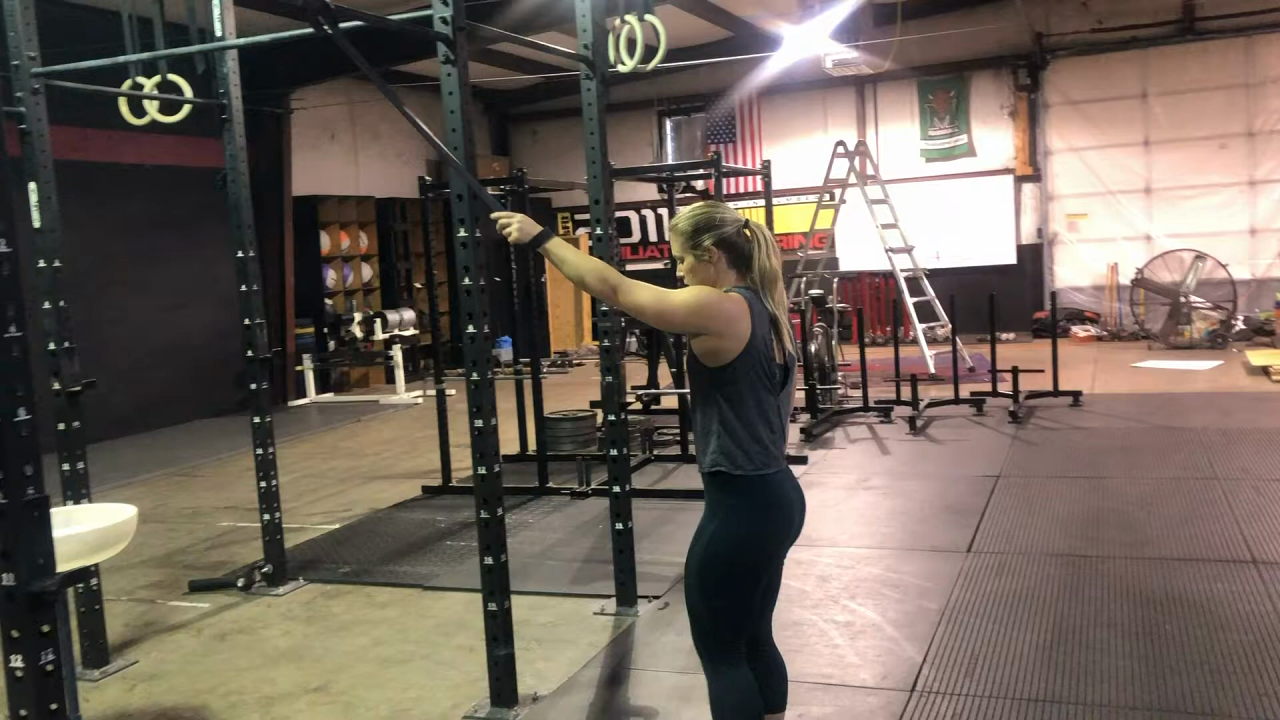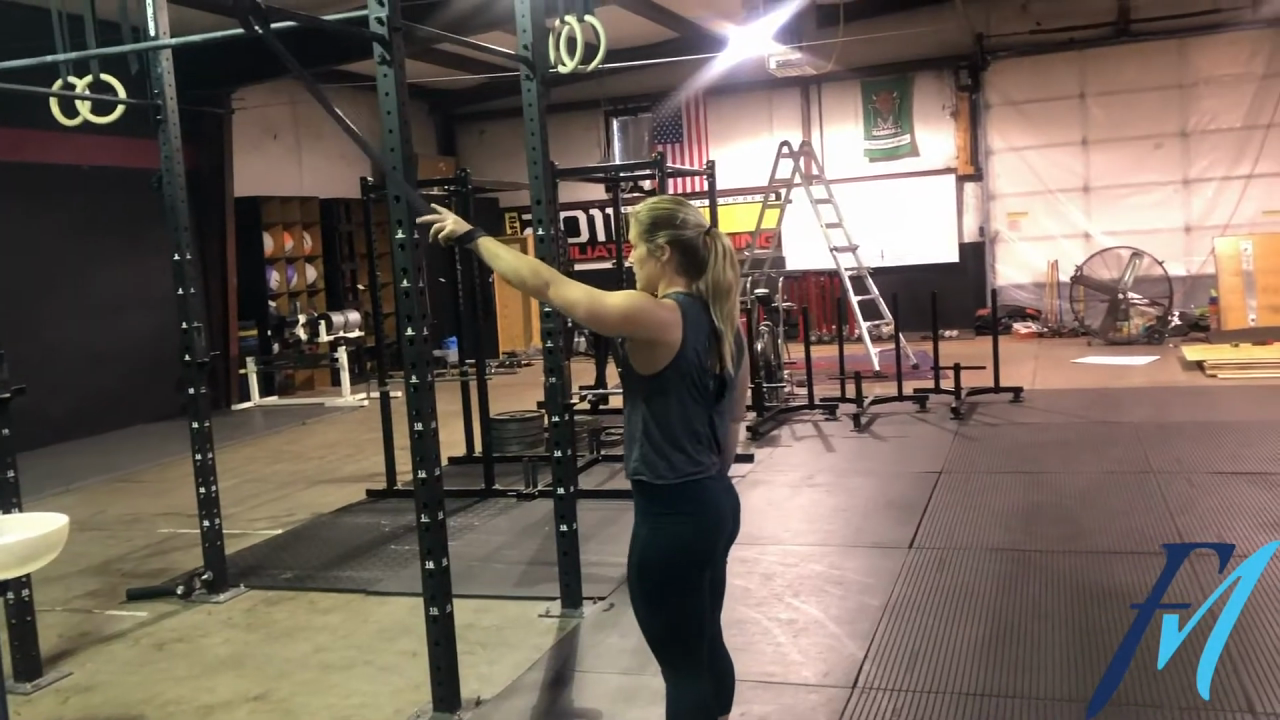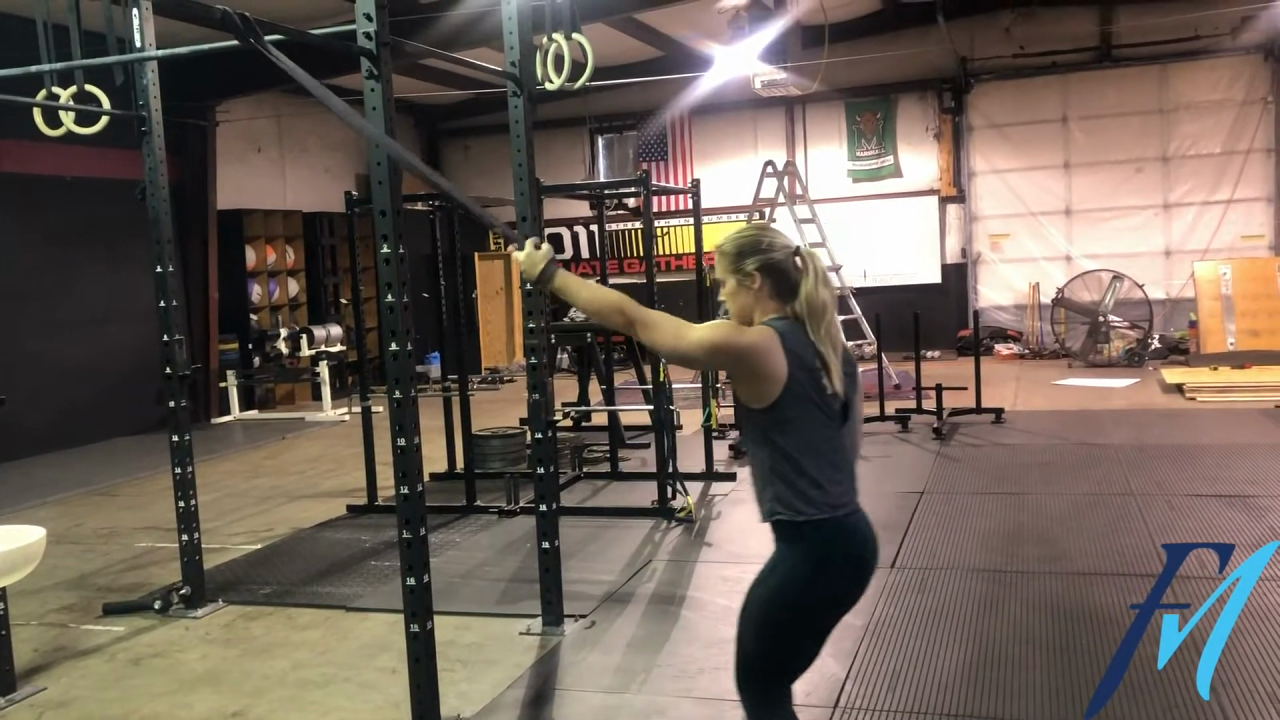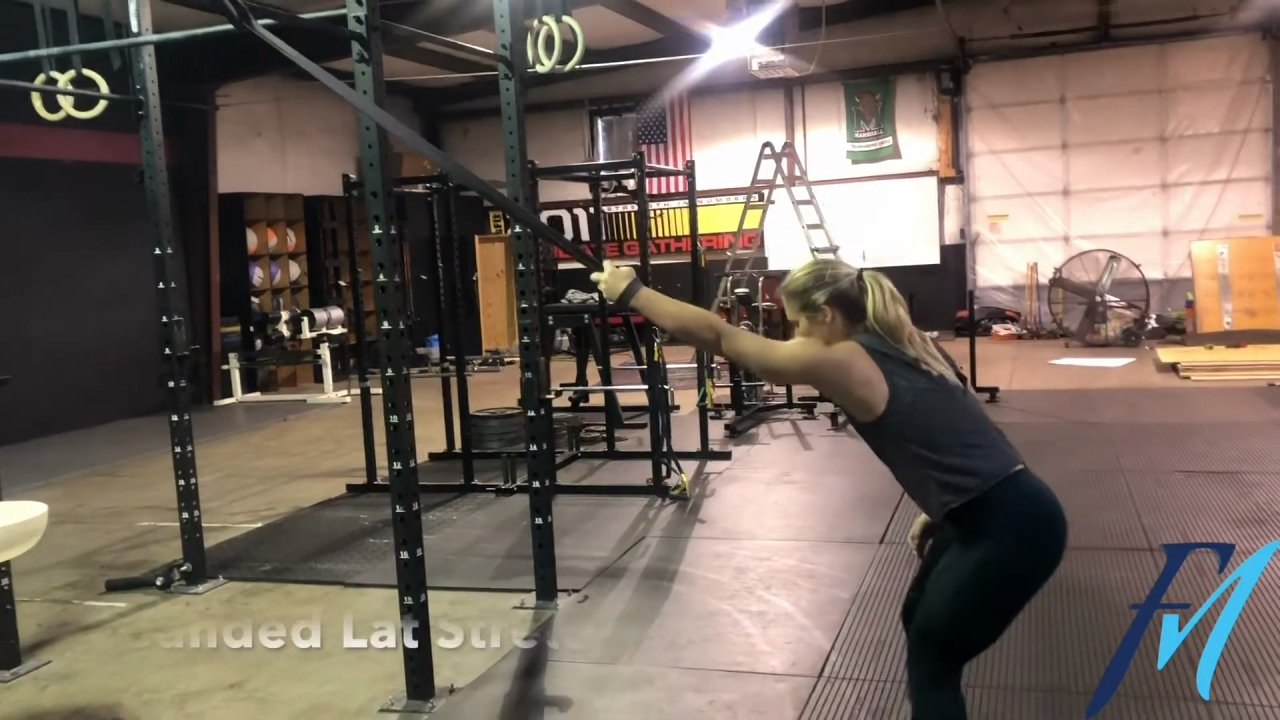
dt=1s
person 1, frame 1
left shoulder: (720, 311)
right shoulder: (768, 312)
left elbow: (614, 288)
left wrist: (540, 238)
left hip: (741, 505)
right hip: (776, 496)
left knee: (720, 654)
right knee: (752, 641)
person 1, frame 2
left shoulder: (654, 318)
right shoulder: (722, 321)
left elbow: (547, 284)
left wrist: (472, 236)
left hip: (671, 514)
right hip: (715, 504)
left knee: (682, 664)
right knee: (704, 646)
person 1, frame 3
left shoulder: (752, 348)
right shoulder: (829, 344)
left elbow: (631, 319)
left wrist: (548, 271)
left hip: (816, 548)
right hip: (845, 537)
right knee: (768, 673)
person 1, frame 4
left shoulder: (843, 364)
right shoulder: (903, 347)
left elbow: (719, 336)
left wrist: (630, 291)
right wrist: (937, 511)
left hip: (1012, 526)
right hip: (990, 513)
left knee: (932, 656)
right knee: (922, 623)
